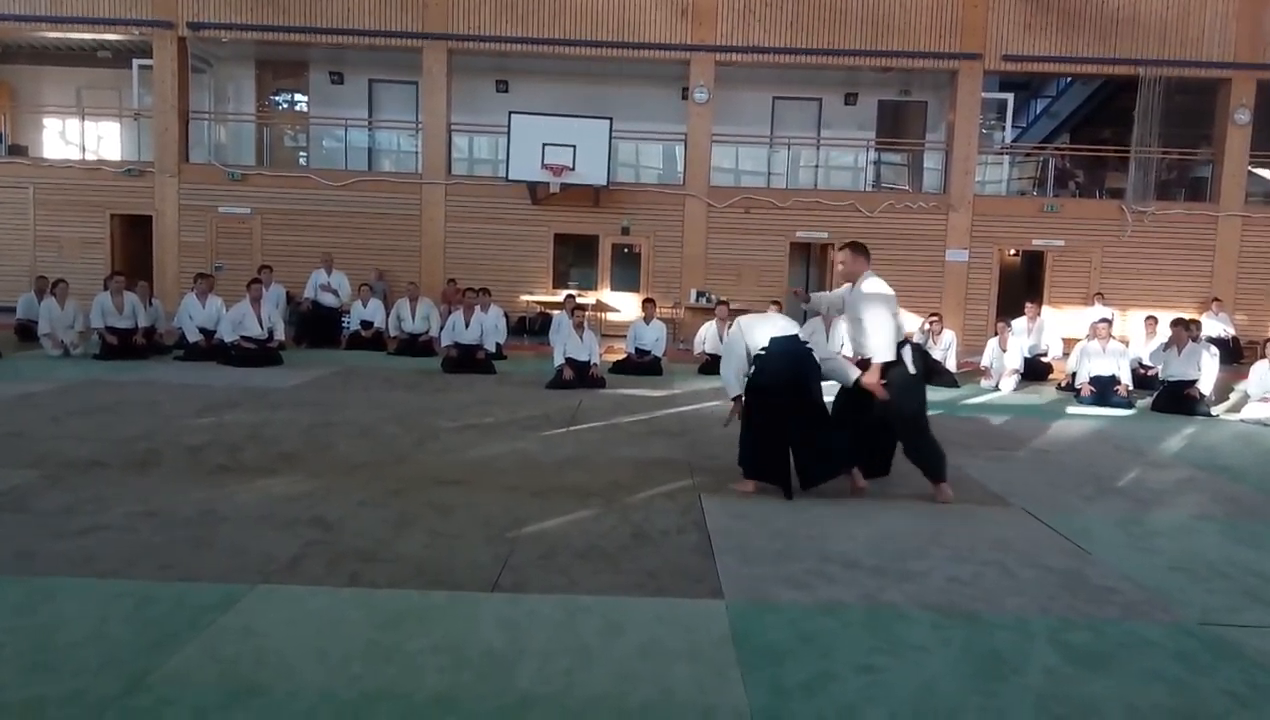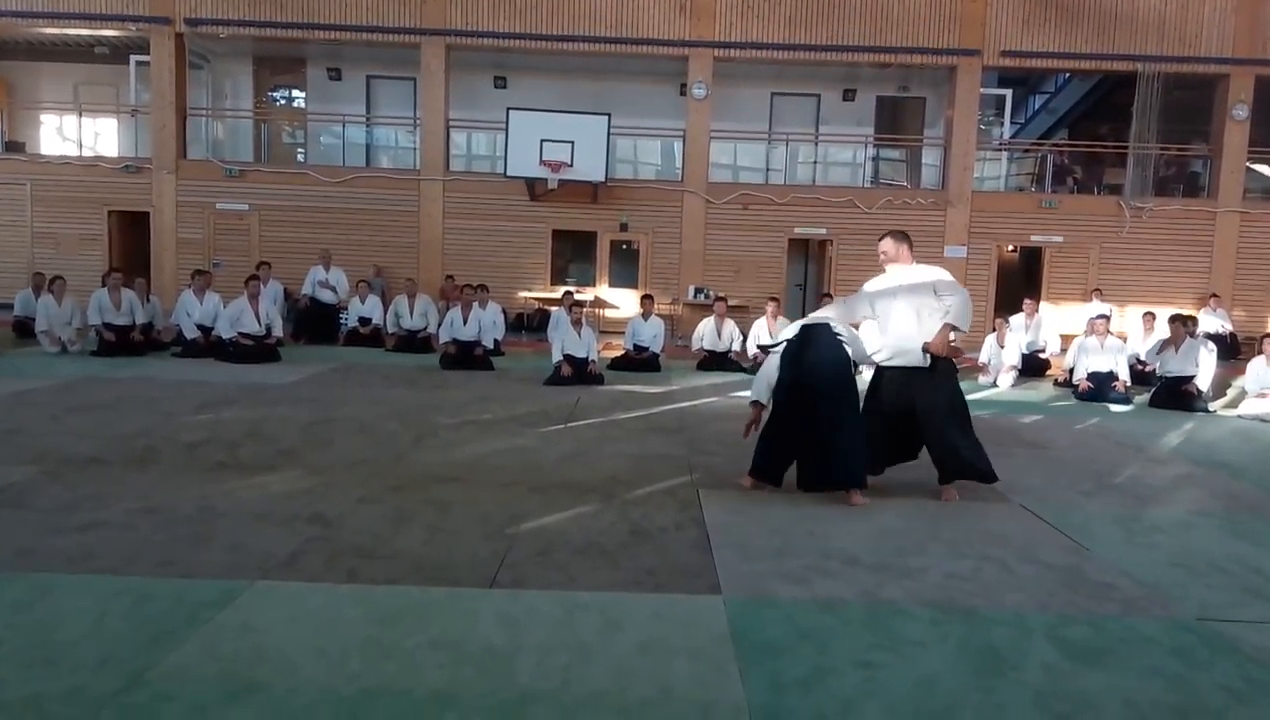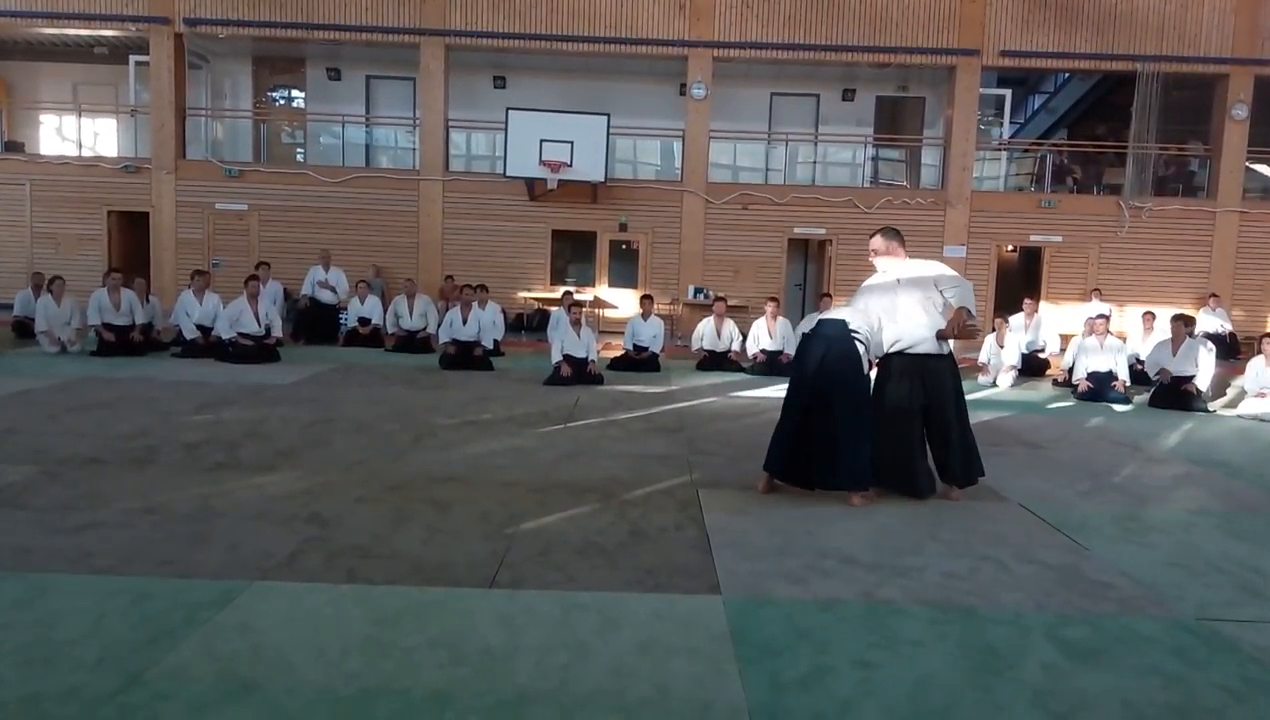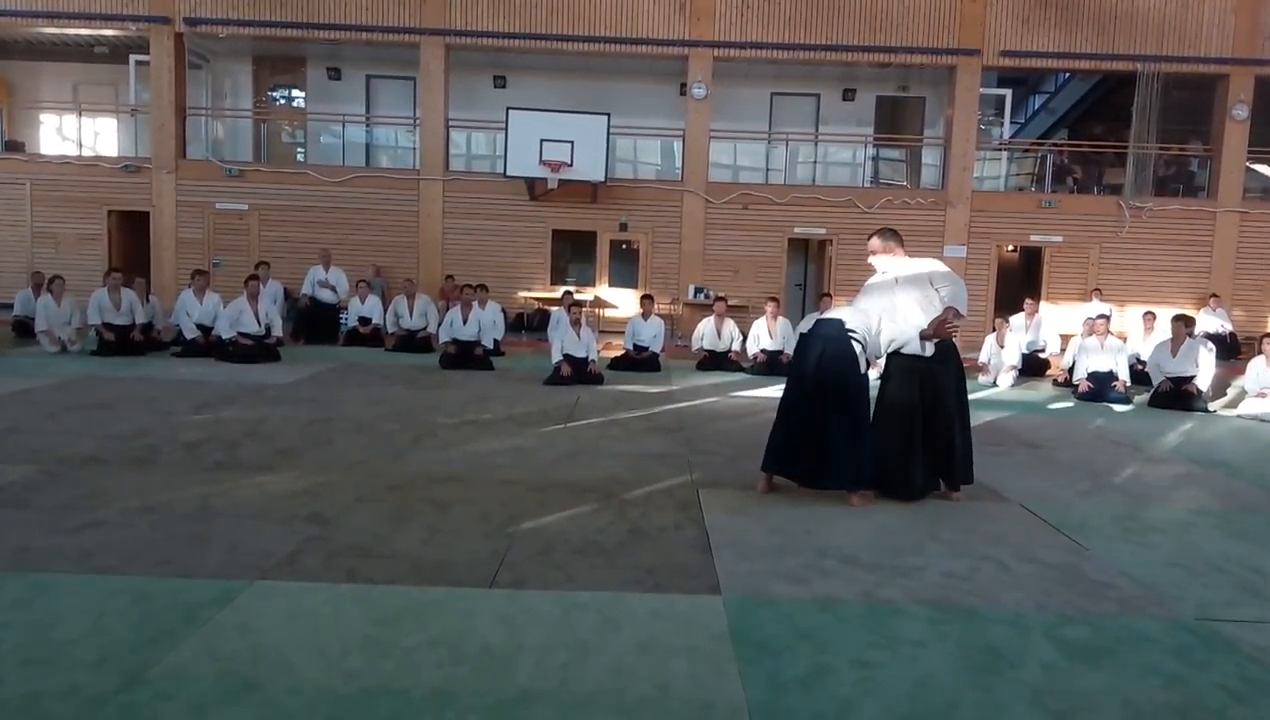
dt=0.3s
person 1, frame 1
left shoulder: (873, 289)
right shoulder: (853, 290)
left elbow: (883, 331)
right elbow: (833, 300)
left wrist: (874, 372)
right wrist: (808, 298)
left hip: (896, 364)
right hip: (866, 366)
left knee: (909, 425)
right knee: (848, 419)
left ankle: (938, 480)
person 1, frame 2
left shoulder: (934, 276)
right shoulder: (876, 287)
left elbow: (959, 302)
right elbow: (851, 310)
left wrist: (943, 332)
left hip: (934, 365)
right hip: (893, 368)
left knee: (942, 425)
right knee: (876, 424)
left ankle: (947, 480)
person 1, frame 3
left shoulder: (931, 270)
right shoulder: (871, 287)
left elbow: (962, 289)
left wrist: (960, 313)
left hip: (936, 359)
right hip: (897, 363)
left knee: (945, 418)
right knee: (892, 422)
left ankle: (953, 479)
right ankle: (892, 480)
person 1, frame 4
left shoulder: (929, 268)
right shoulder: (873, 286)
left elbow: (955, 289)
left wrist: (947, 314)
left hip: (940, 356)
right hip: (902, 361)
left knee: (946, 420)
right knee: (894, 423)
left ankle: (951, 480)
right ankle: (895, 482)
person 2, frame 1
left shoulder: (739, 326)
right shoulder: (777, 319)
left elbow: (731, 363)
left wrist: (737, 399)
left hip: (774, 360)
right hip: (804, 357)
left knee: (757, 418)
right knee: (813, 418)
left ankle: (752, 478)
person 2, frame 2
left shoulder: (791, 333)
right shoulder: (842, 329)
left elbow: (767, 372)
left wrist: (757, 406)
left hip: (798, 350)
right hip: (834, 353)
left knee: (782, 417)
right knee: (845, 423)
left ankle: (756, 476)
right ankle: (854, 489)
person 2, frame 3
left shoulder: (826, 317)
right shoulder: (872, 321)
left hip: (814, 345)
right hip: (847, 349)
left knee: (795, 415)
right knee: (854, 420)
left ankle: (769, 479)
right ankle: (856, 490)
person 2, frame 4
left shoulder: (832, 317)
right shoulder: (875, 321)
left hip: (812, 344)
right hip: (844, 350)
left knee: (792, 413)
right knee: (852, 421)
left ankle: (767, 479)
right ankle: (855, 490)
